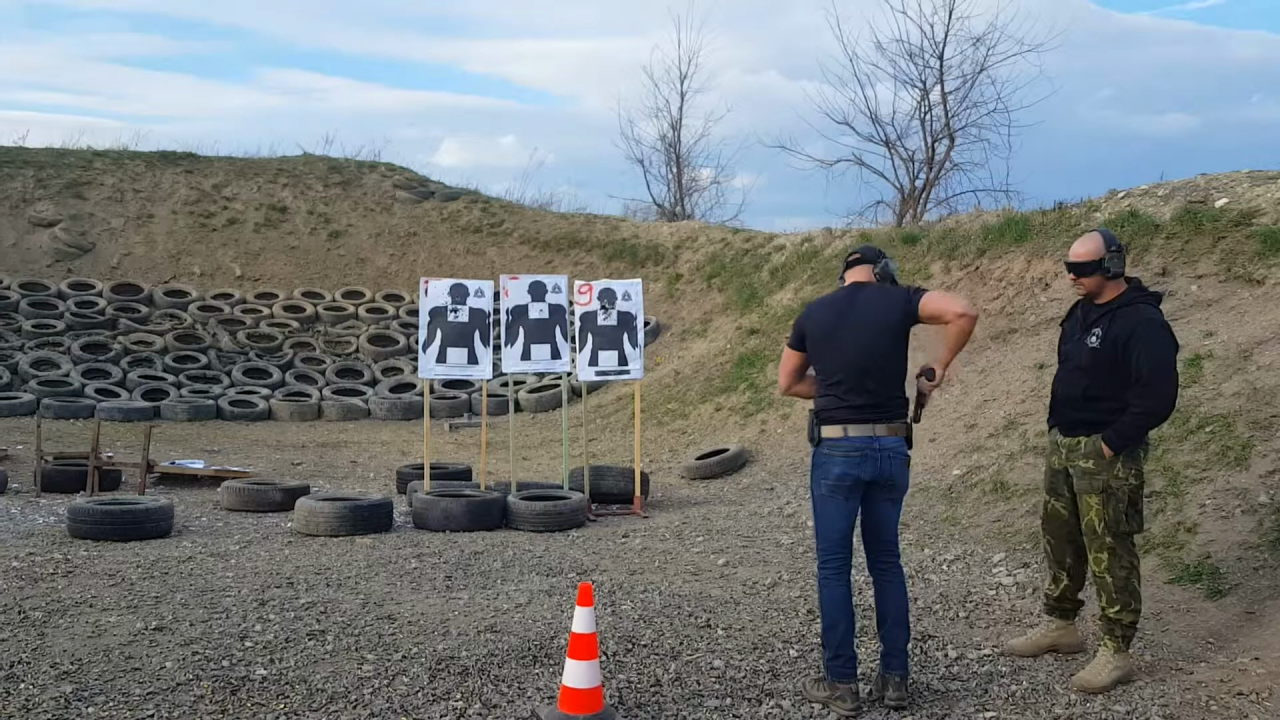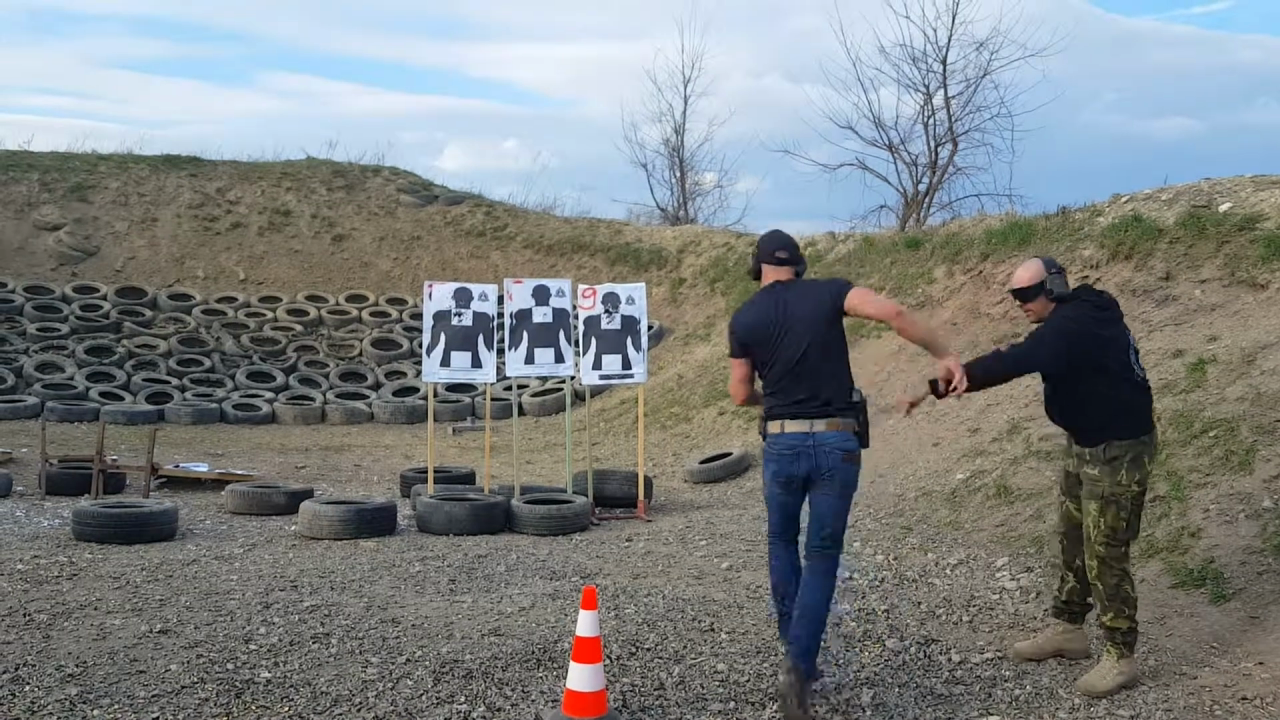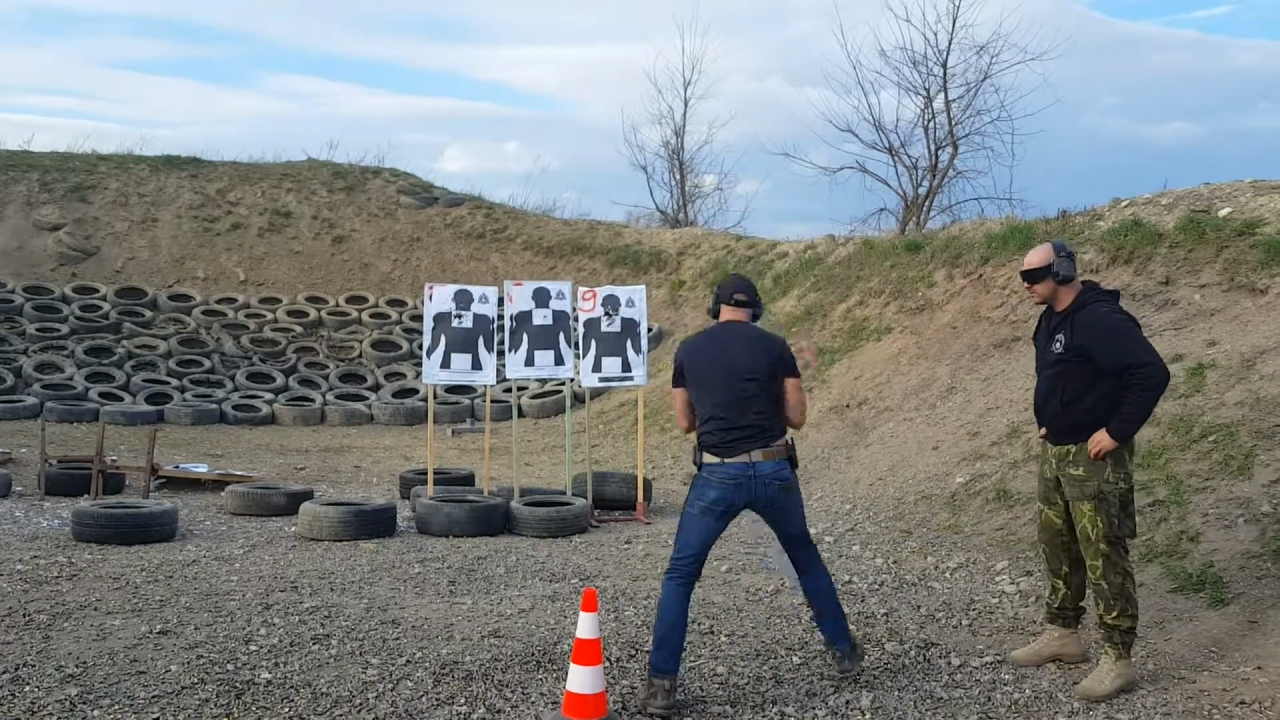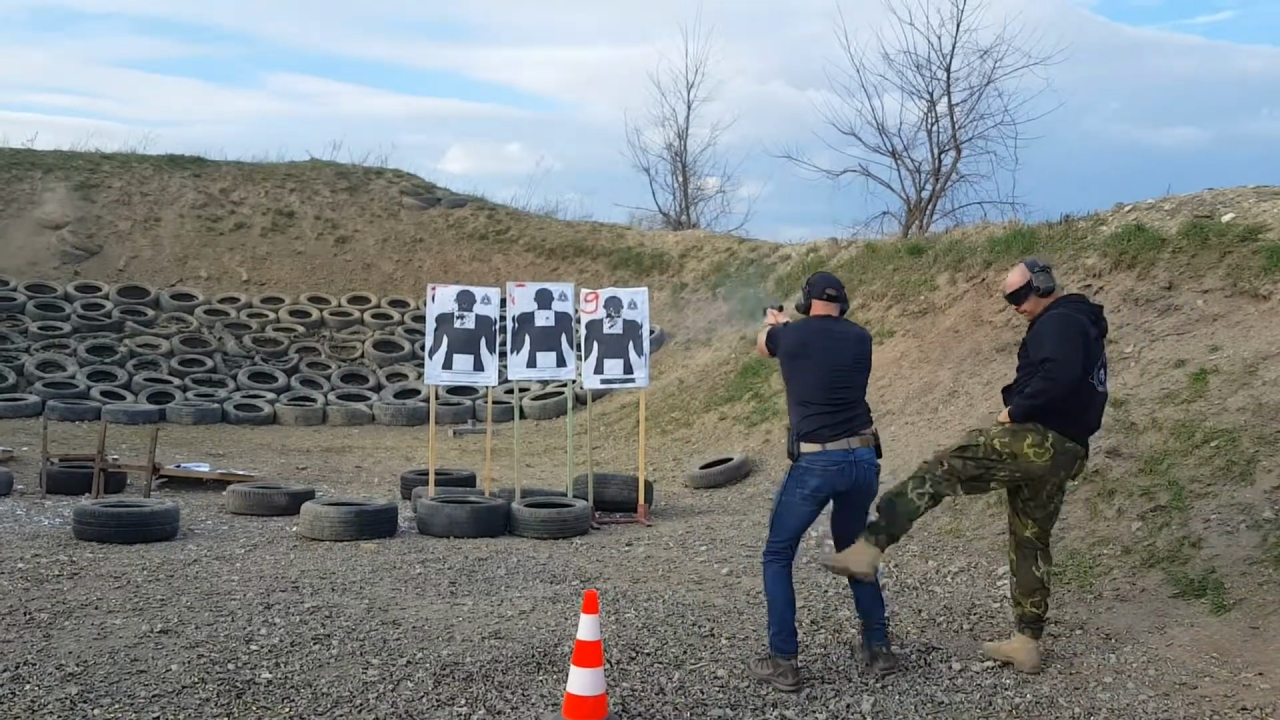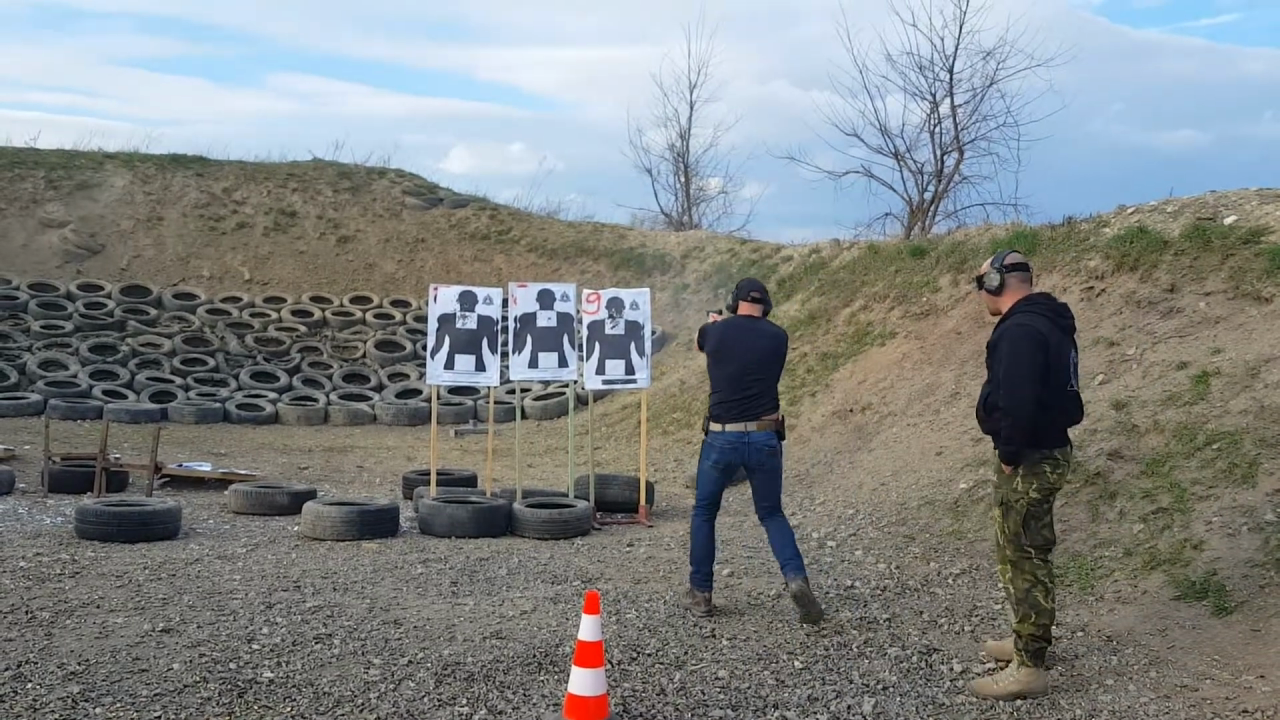
dt=1s
person 1, frame 1
left shoulder: (1141, 321)
right shoulder: (1081, 311)
left elbow: (1158, 397)
left wrist: (1111, 444)
left hip: (1106, 452)
right hip: (1063, 443)
left knee: (1108, 551)
right knee: (1060, 539)
left ankle: (1116, 653)
right ankle: (1061, 626)
person 1, frame 2
left shoulder: (1071, 328)
right shoulder: (1083, 316)
left elbow: (1011, 363)
left wrist: (936, 388)
left hip: (1118, 452)
right hip: (1088, 446)
left knee: (1105, 554)
right knee: (1074, 542)
left ankle: (1121, 657)
right ankle: (1067, 629)
person 1, frame 3
left shoulder: (1101, 320)
right shoulder: (1051, 319)
left elbow: (1151, 374)
left wrist: (1117, 431)
left hip: (1094, 455)
right hip: (1055, 452)
left knee: (1103, 555)
right knee: (1057, 545)
left ankle: (1118, 659)
right ankle: (1062, 633)
person 1, frame 4
left shoulder: (1059, 321)
right shoulder: (1081, 325)
left elbow: (1059, 375)
right elbow: (1080, 390)
left wrist: (1016, 410)
left hip: (1034, 439)
right hip: (1066, 452)
left knee: (933, 475)
right knee: (1031, 543)
left ankle: (867, 548)
right ankle: (1026, 642)
person 1, frame 5
left shoulder: (1019, 331)
right shoulder: (1048, 323)
left elbow: (1020, 402)
left wrist: (1009, 455)
left hip: (1028, 461)
right hip: (1046, 453)
left knee: (1024, 560)
right knee: (1026, 555)
left ankle: (1030, 668)
right ankle: (1027, 644)
person 2, frame 1
left shoulder: (813, 313)
right shoulder: (899, 299)
left elbow: (787, 382)
right elbow: (964, 313)
right wrist: (940, 365)
left hip: (836, 450)
right hip: (890, 450)
left knee: (834, 566)
right knee: (886, 561)
right ankle: (894, 676)
person 2, frame 2
left shoulder: (743, 318)
right shoulder: (827, 291)
left elbow: (741, 395)
right elbow: (892, 312)
right wrist: (945, 356)
left hip: (782, 445)
right hip: (837, 443)
left knee: (781, 543)
right knee: (821, 558)
left ankle: (795, 644)
right ankle: (798, 670)
person 2, frame 3
left shoulder: (688, 350)
right shoulder: (774, 347)
left elbow: (685, 423)
right elbow: (797, 418)
left hip: (718, 475)
right hip: (773, 471)
left knee: (680, 576)
right knee: (804, 555)
left ankle: (660, 683)
right ankle: (842, 650)
person 2, frame 4
left shoulder: (789, 336)
right shoulder: (860, 338)
left elbow: (763, 344)
left wrist: (772, 322)
left hip: (815, 463)
right hip: (863, 459)
left knee: (778, 556)
right knee: (851, 549)
left ankle: (783, 661)
right ankle: (878, 647)
person 2, frame 5
left shoulder: (713, 331)
right shoulder: (778, 337)
left hip: (722, 439)
right hip: (764, 438)
left knee: (704, 513)
right knee: (771, 514)
left ankle: (700, 593)
right ankle: (796, 579)
